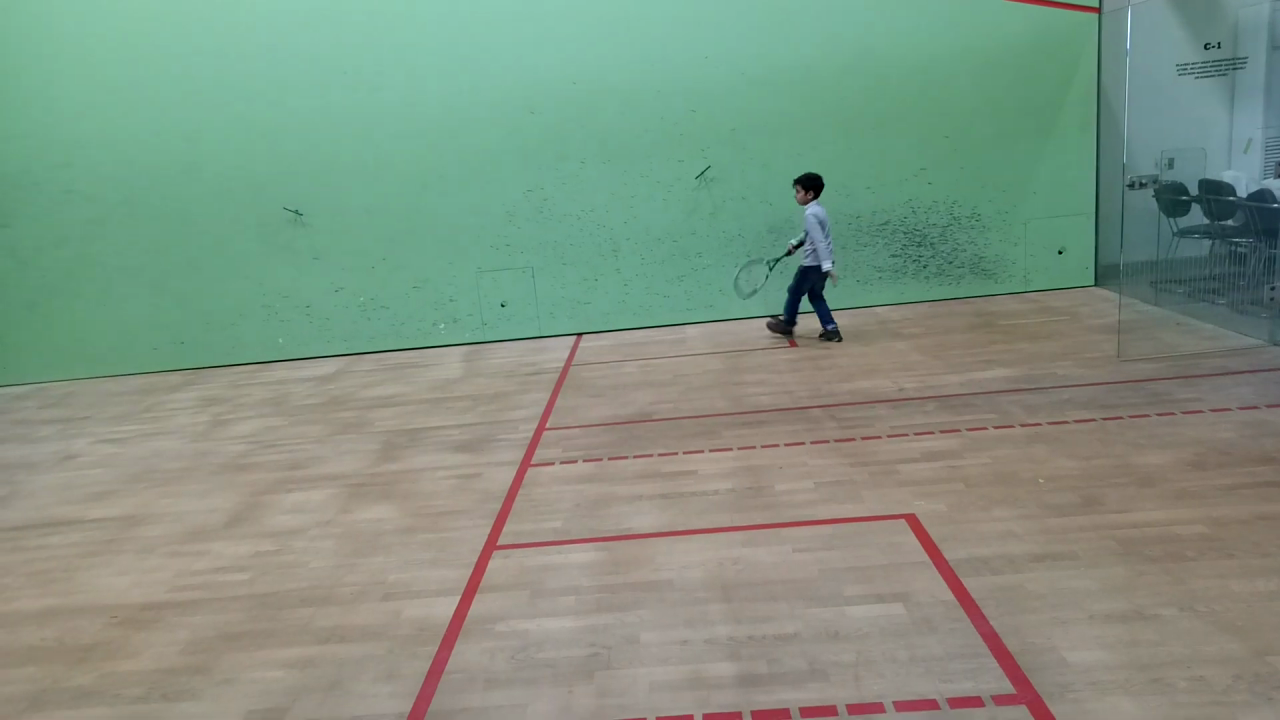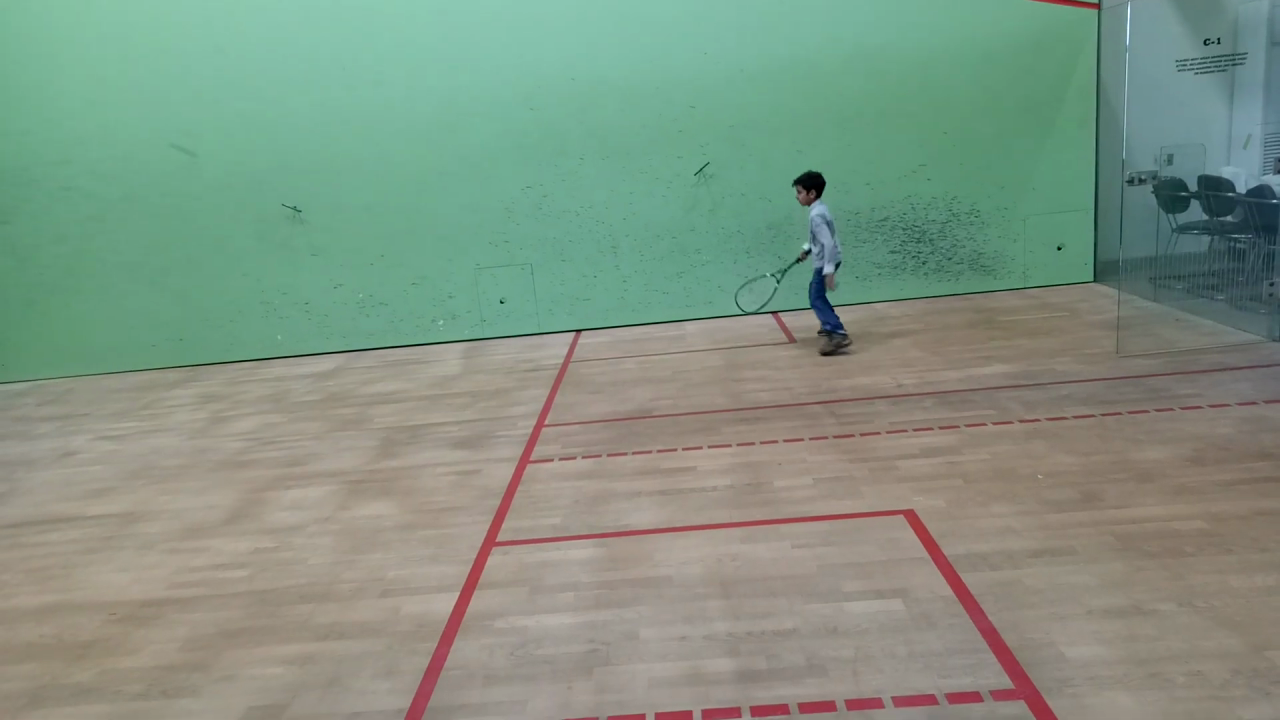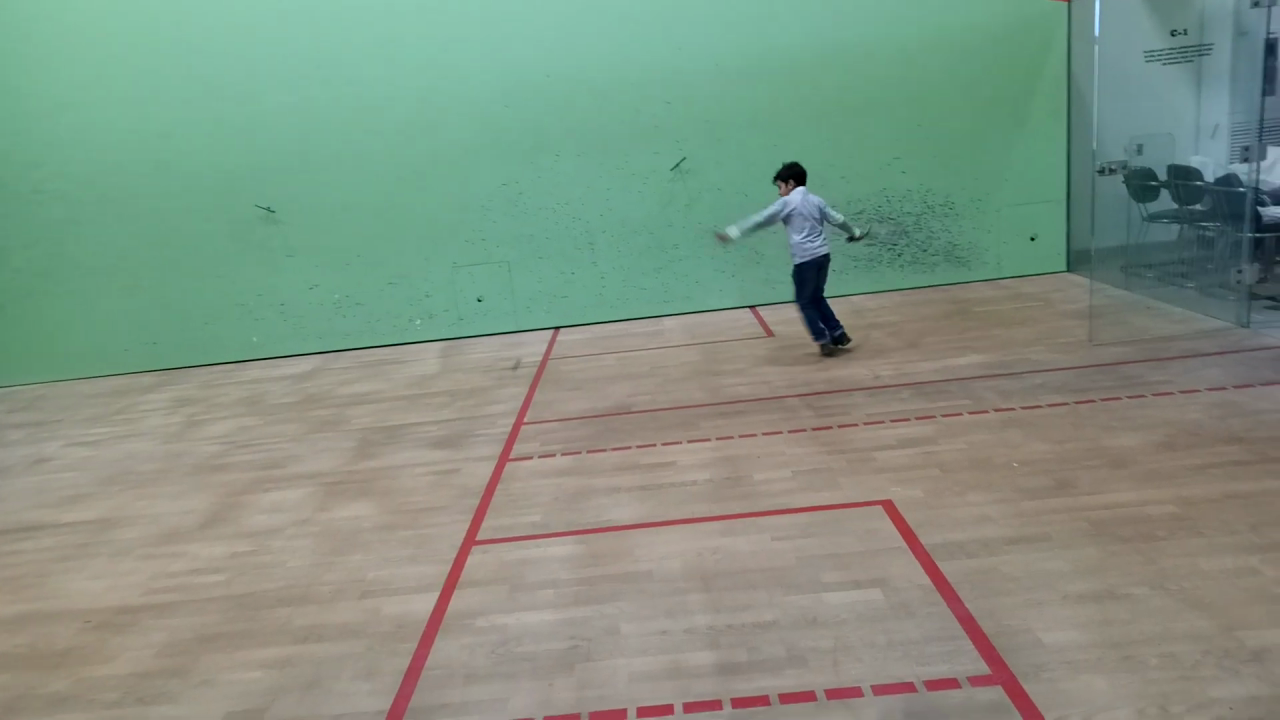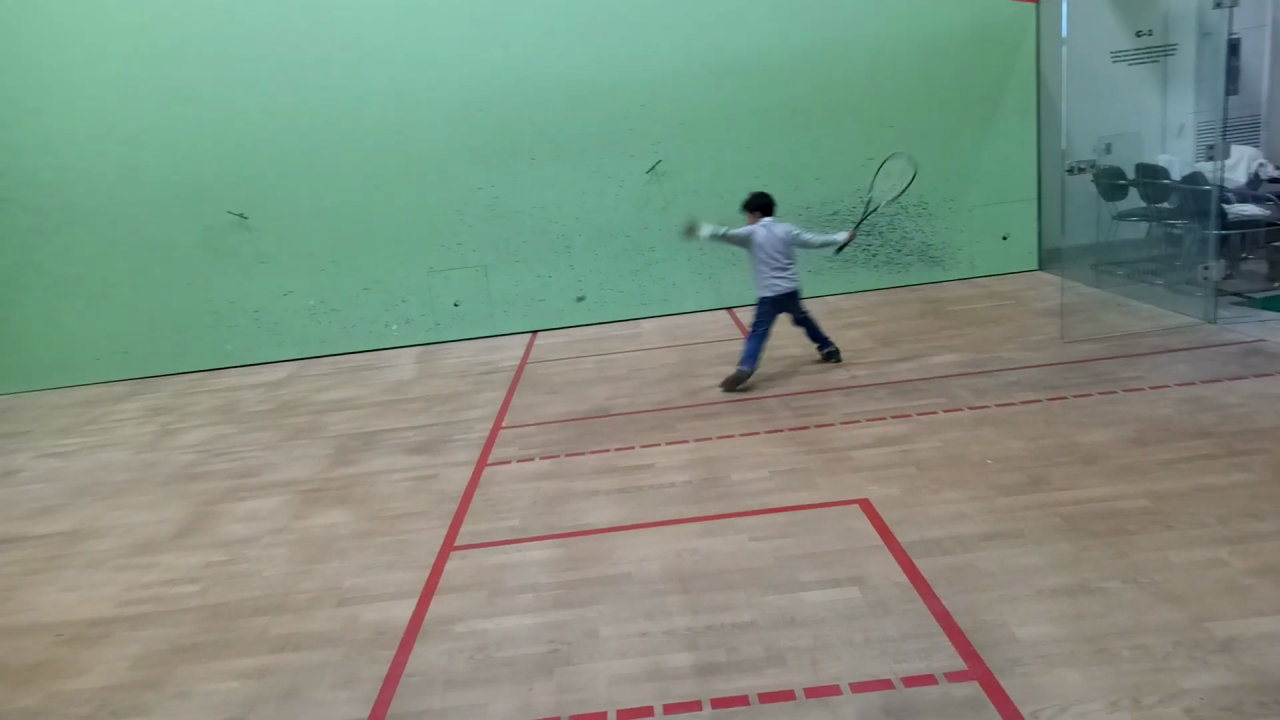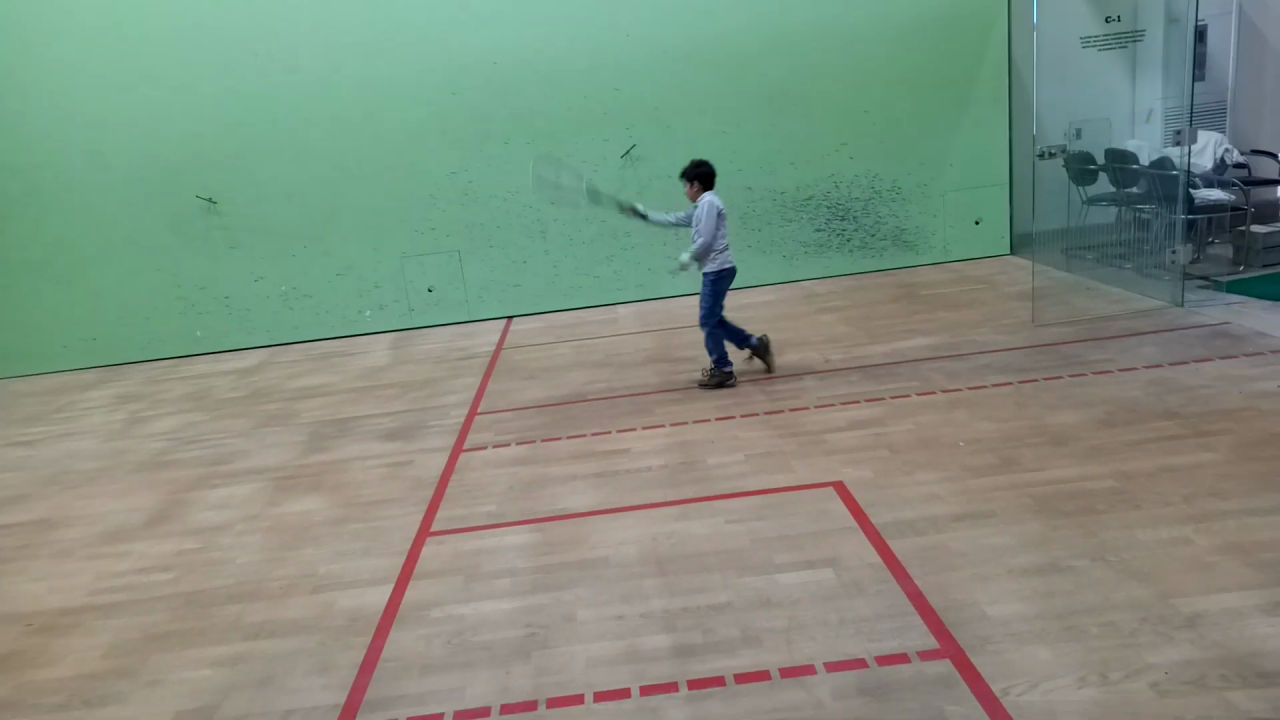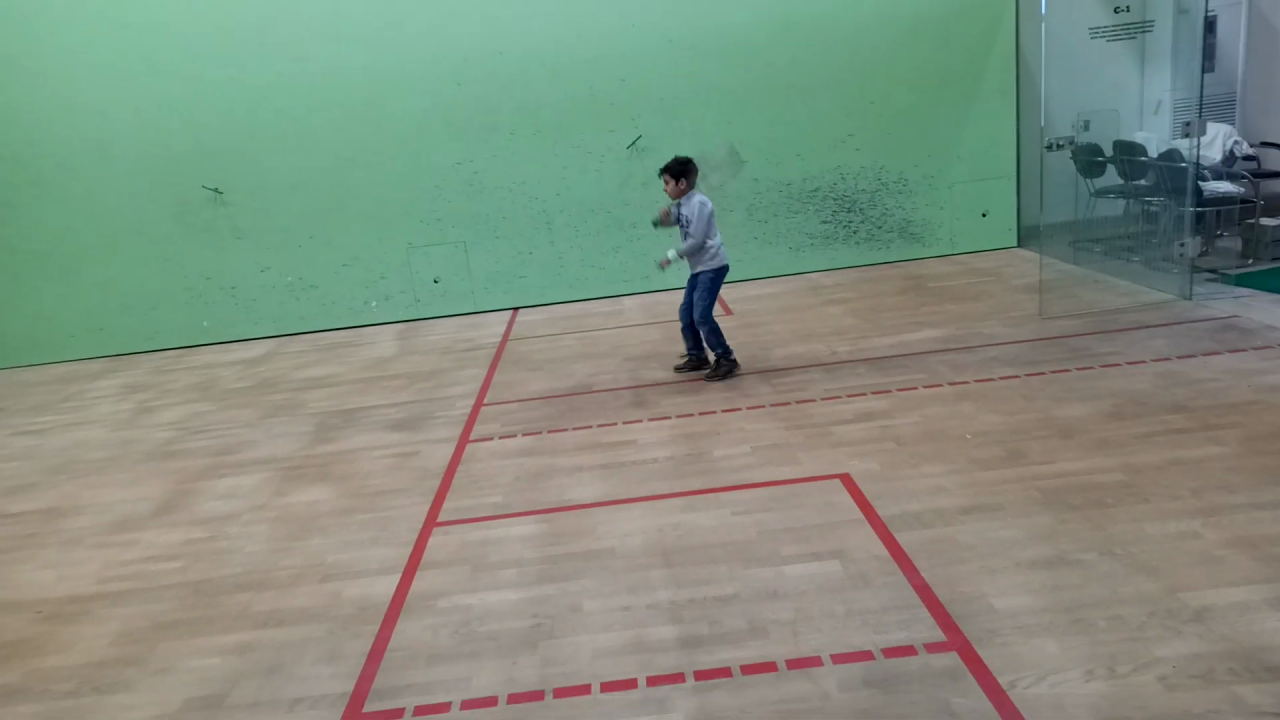
dt=0.3s
person 1, frame 1
left shoulder: (810, 214)
right shoulder: (818, 210)
left elbow: (820, 242)
left wrist: (828, 267)
right wrist: (795, 243)
left hip: (813, 264)
right hip: (821, 263)
left knee: (794, 292)
right knee: (816, 296)
left ankle: (786, 324)
right ankle: (831, 329)
person 1, frame 2
left shoulder: (816, 214)
right shoulder: (820, 209)
left elbow: (827, 242)
left wrist: (829, 271)
right wrist: (807, 249)
left hip: (825, 264)
right hip: (829, 261)
left knee: (817, 300)
right knee: (818, 297)
left ankle: (839, 336)
right ankle: (830, 327)
person 1, frame 3
left shoulder: (786, 203)
right shoulder: (817, 200)
left elbow: (759, 220)
right elbow: (838, 220)
left wrist: (732, 233)
right wrist: (855, 232)
left hip: (804, 260)
right hip: (822, 256)
left knee: (805, 302)
right knee: (816, 298)
left ankle: (824, 341)
right ankle: (838, 335)
person 1, frame 4
left shoulder: (751, 233)
right shoulder: (786, 230)
left elbow: (726, 235)
right elbow: (814, 240)
right wrist: (843, 237)
left hip: (769, 295)
right hip: (790, 290)
left knee: (757, 333)
right knee: (803, 319)
left ankle: (745, 369)
right ankle: (829, 349)
person 1, frame 5
left shoulder: (709, 204)
right shoulder: (700, 209)
left elbow: (704, 241)
right elbow: (673, 220)
left wrist: (685, 259)
right wrist: (640, 212)
left hip: (717, 271)
right hip: (717, 271)
left knee: (708, 321)
right knee: (713, 320)
left ankle: (723, 370)
right ankle: (756, 344)
person 1, frame 6
left shoulder: (699, 203)
right shoulder: (680, 205)
left elbow: (696, 241)
right elbow: (667, 223)
left wrist: (671, 256)
right wrist: (663, 217)
left hip: (712, 267)
right hip: (698, 269)
left knee: (701, 316)
right knee: (686, 315)
left ankle: (726, 360)
right ankle: (697, 357)
